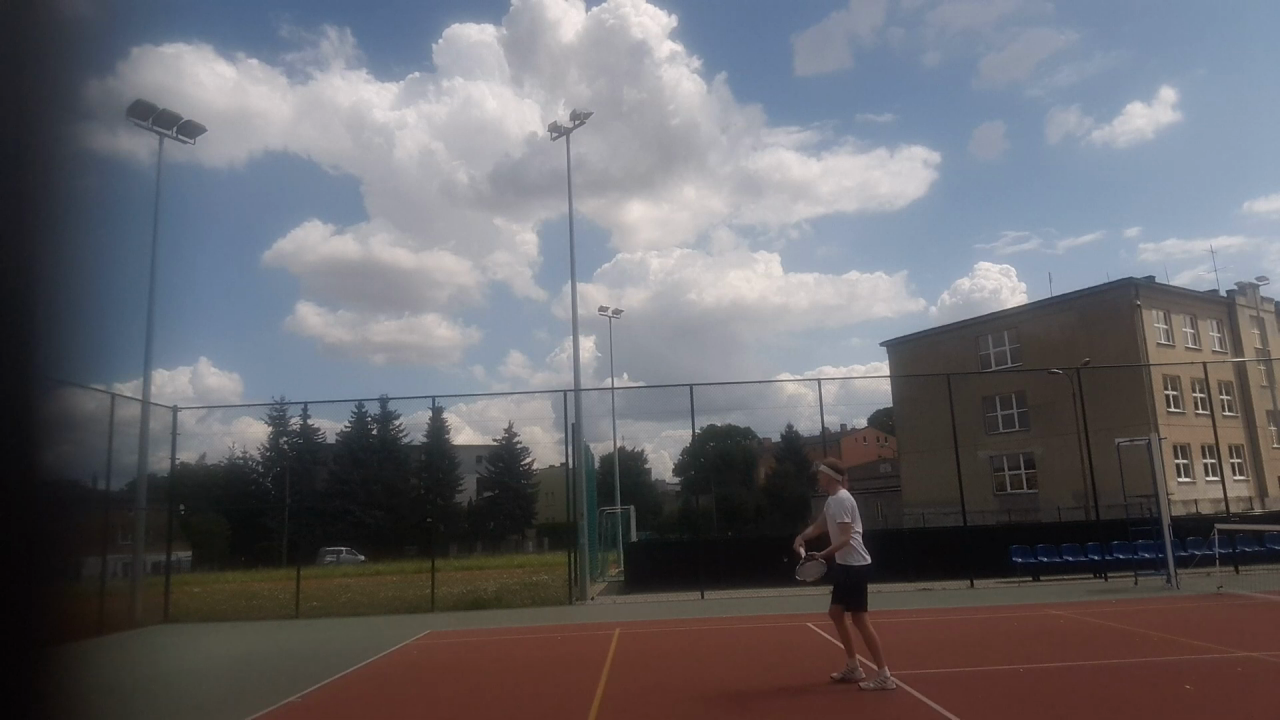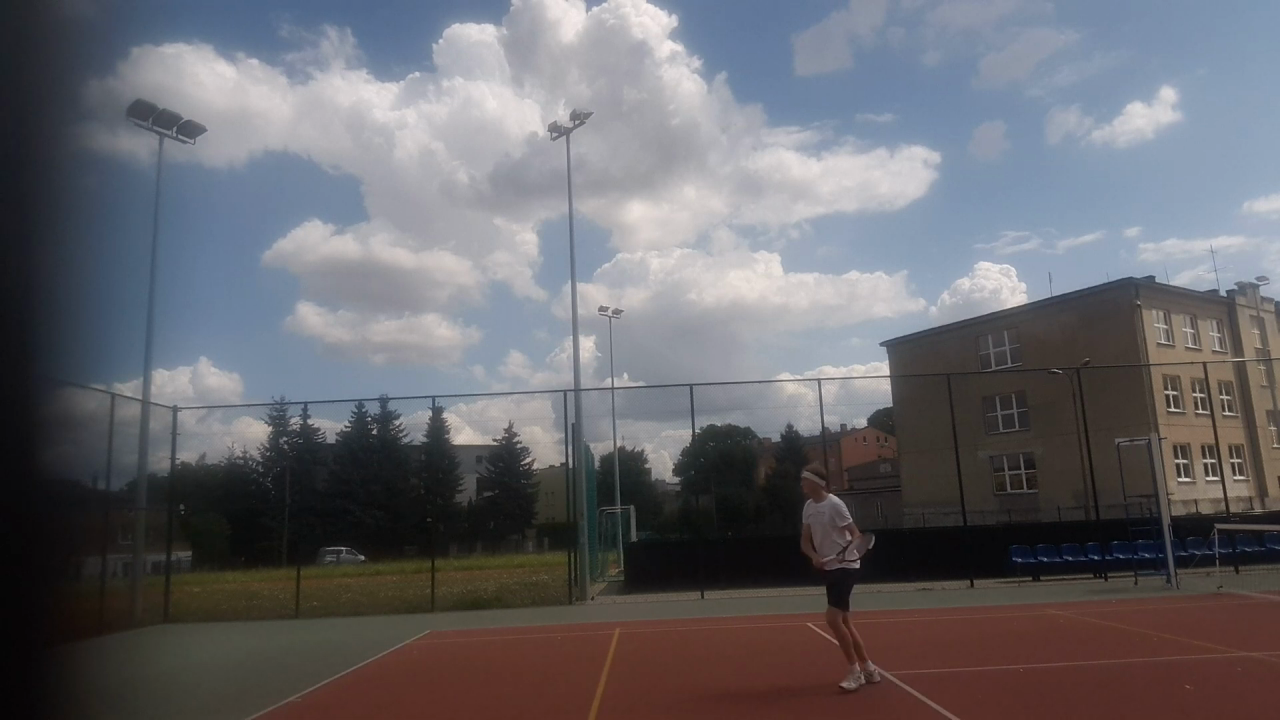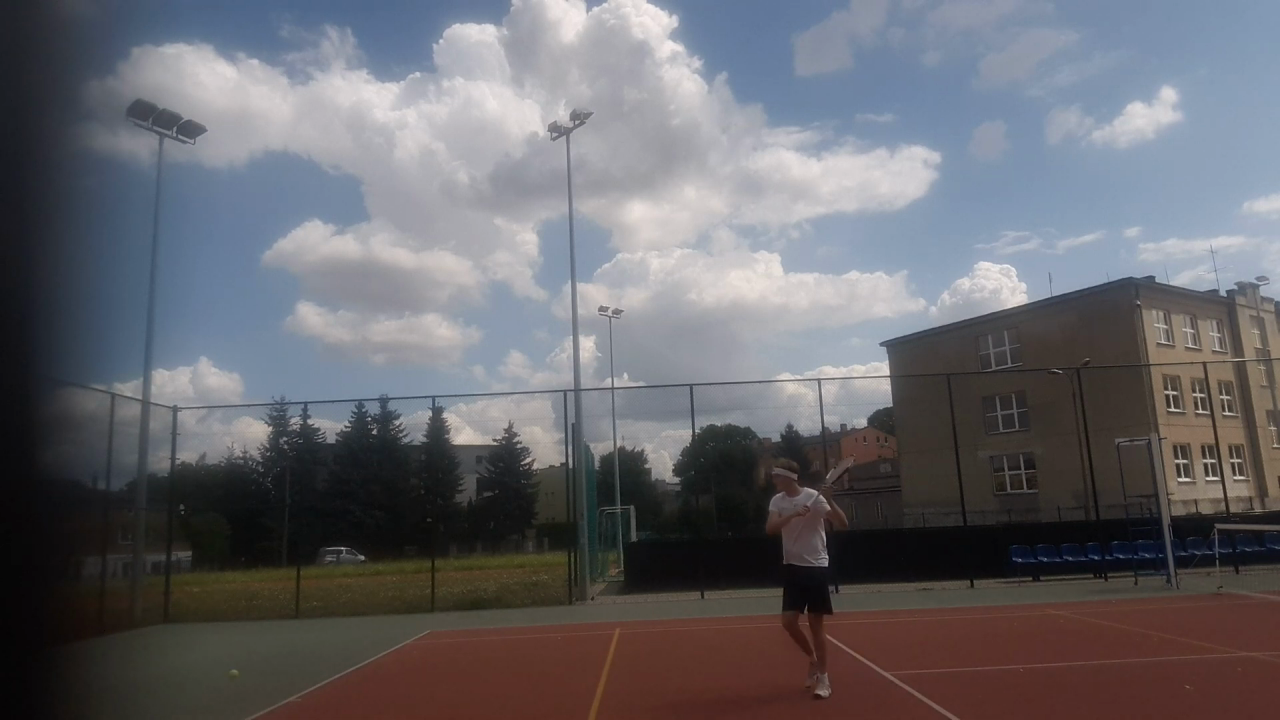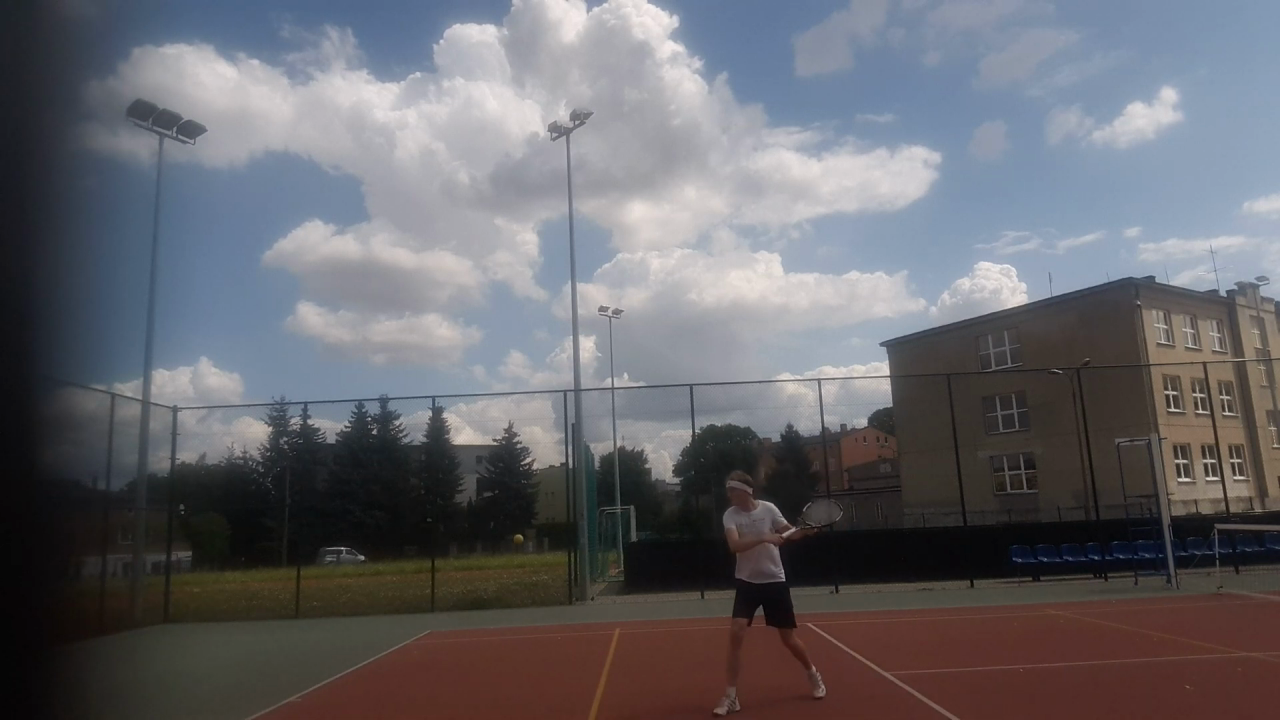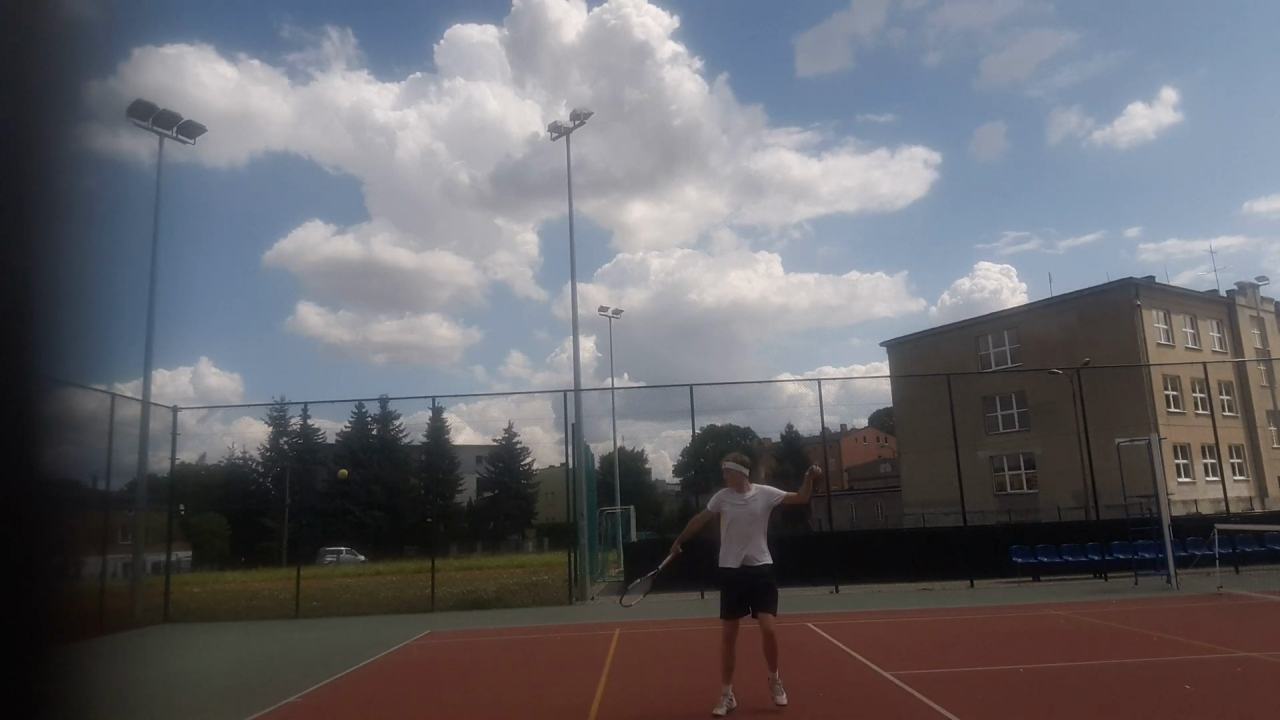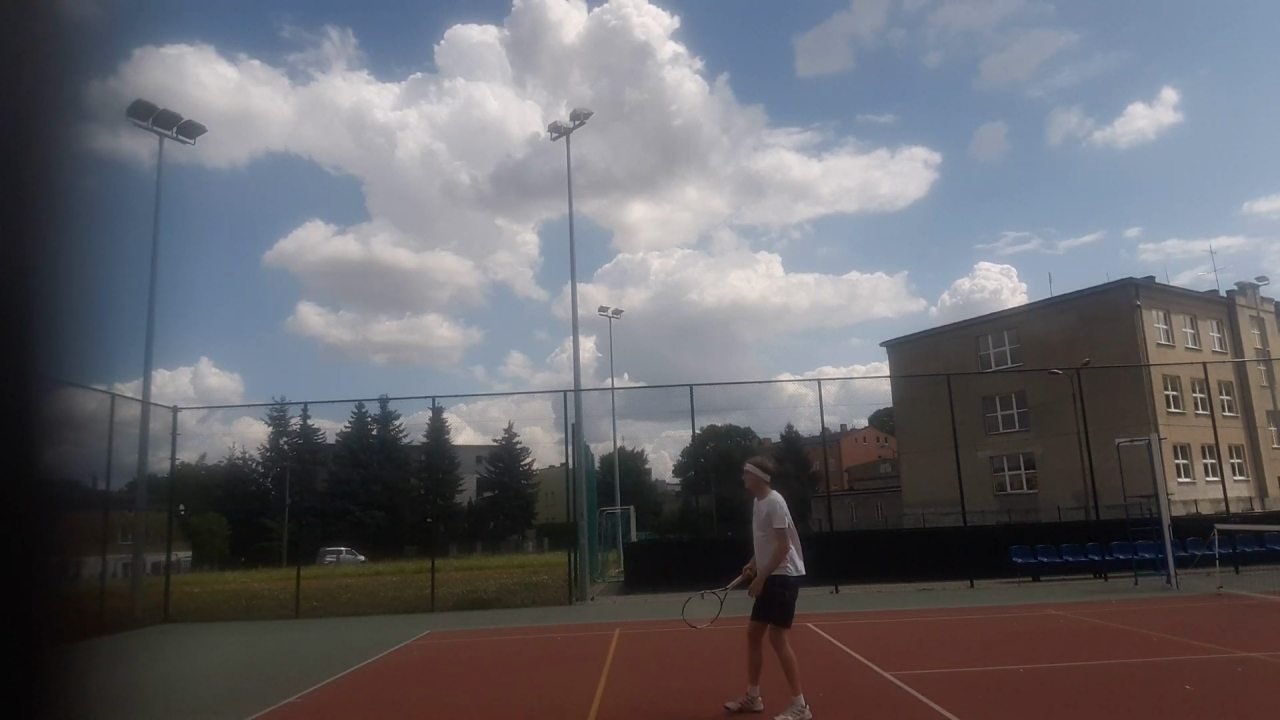
dt=0.4s
person 1, frame 1
left shoulder: (840, 500)
right shoulder: (833, 499)
left elbow: (845, 538)
right elbow: (819, 526)
left wrist: (823, 555)
right wrist: (801, 537)
left hip: (854, 566)
right hip: (846, 565)
left knee: (860, 620)
right knee: (836, 613)
left ankle: (884, 675)
right ankle: (853, 667)
person 1, frame 2
left shoulder: (835, 504)
right shoulder: (808, 507)
left elbow: (855, 535)
right elbow: (805, 540)
right wrist: (814, 557)
left hip: (846, 568)
right hip: (829, 569)
left knee: (833, 619)
right knee: (843, 621)
left ankle: (855, 669)
right ankle: (868, 669)
person 1, frame 3
left shoulder: (813, 496)
right shoulder: (777, 500)
left elbow: (843, 525)
right elbow: (770, 528)
left wrist: (830, 501)
right wrist: (793, 514)
left hip: (816, 567)
right hip: (792, 567)
left knee: (816, 625)
right knee: (788, 623)
left ankle: (823, 678)
right ankle: (814, 661)
person 1, frame 4
left shoulder: (768, 509)
right shoulder: (730, 515)
left elbow: (790, 534)
right elbow: (735, 545)
left wrist: (805, 528)
right wrist: (764, 538)
left hip: (775, 581)
right hip: (747, 583)
left knee: (788, 639)
right knee: (736, 634)
left ankle: (814, 676)
right ankle: (731, 696)
person 1, frame 5
left shoulder: (765, 493)
right shoulder: (722, 496)
left elbow: (802, 498)
right elbow: (700, 519)
left wrist: (809, 479)
right wrist: (678, 541)
left hip: (760, 567)
right hip: (731, 570)
left knee: (769, 628)
right knee: (729, 633)
left ankle: (774, 678)
right ankle: (727, 695)
person 1, frame 6
left shoulder: (775, 502)
right shoulder: (758, 501)
left elbow: (783, 545)
left wrist: (761, 577)
right wrist: (754, 564)
left hip: (784, 578)
right hip: (768, 577)
left knee: (778, 638)
right knee: (754, 633)
right ankle: (751, 696)
